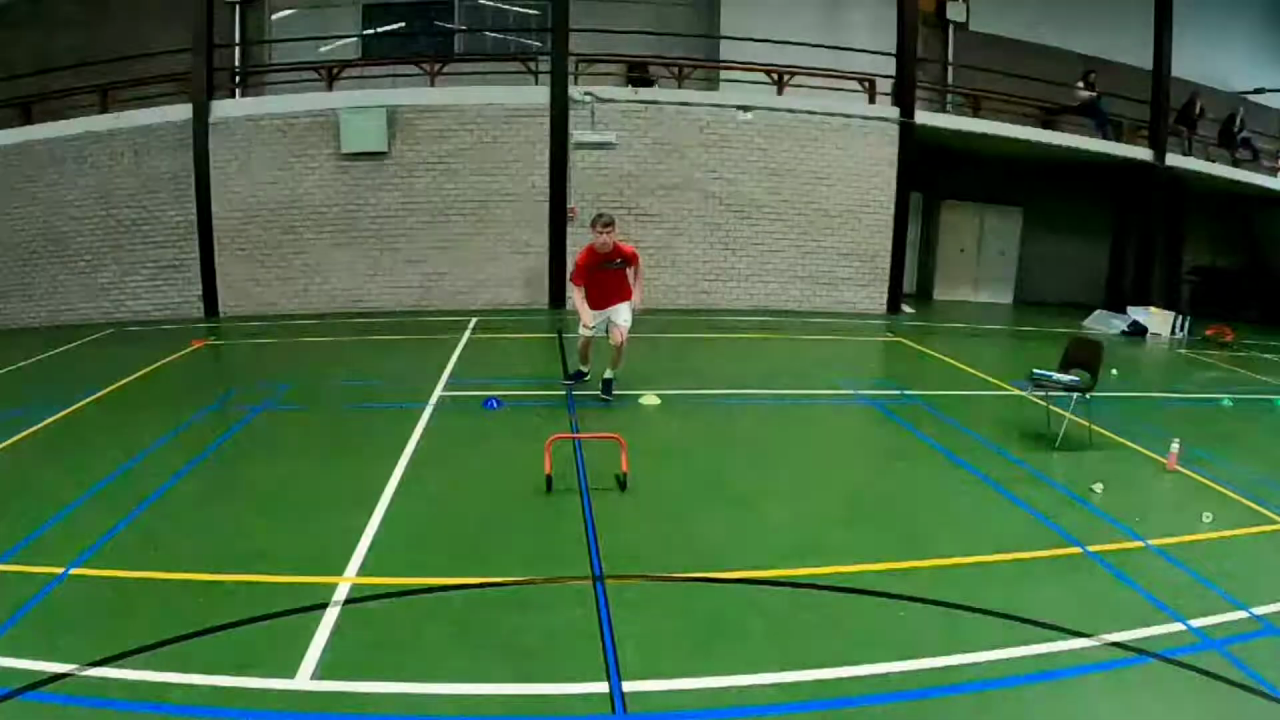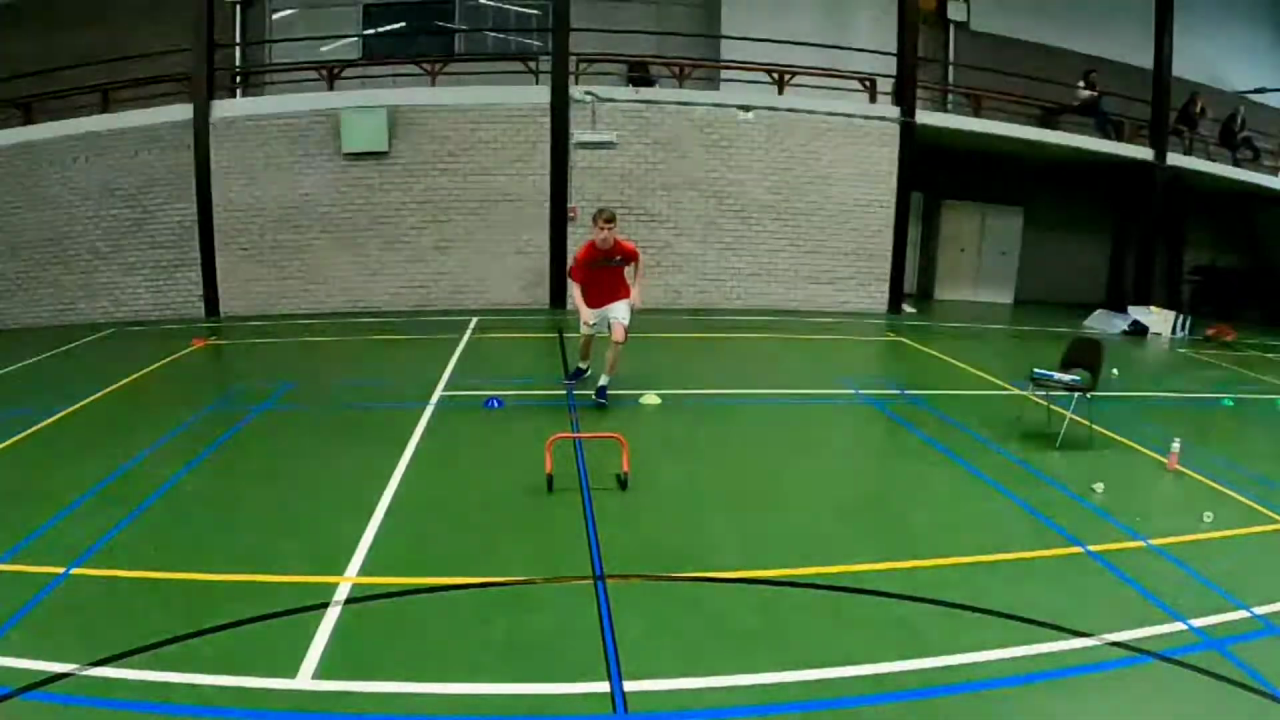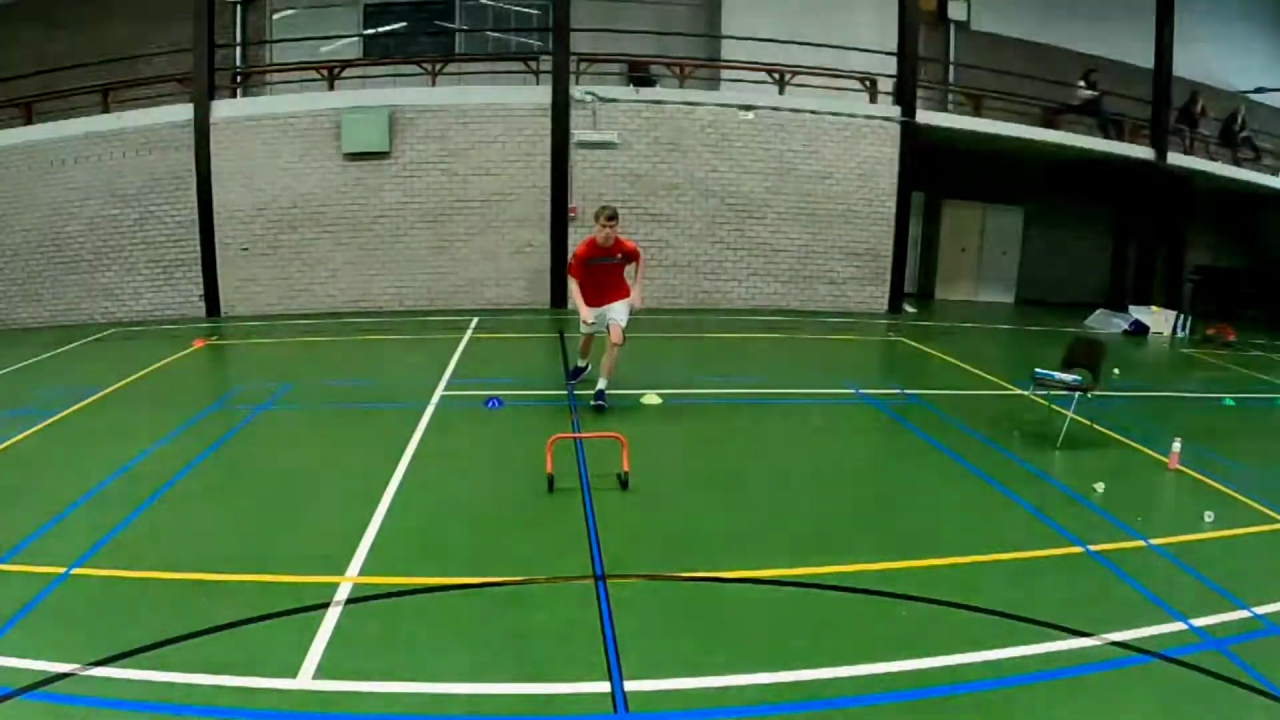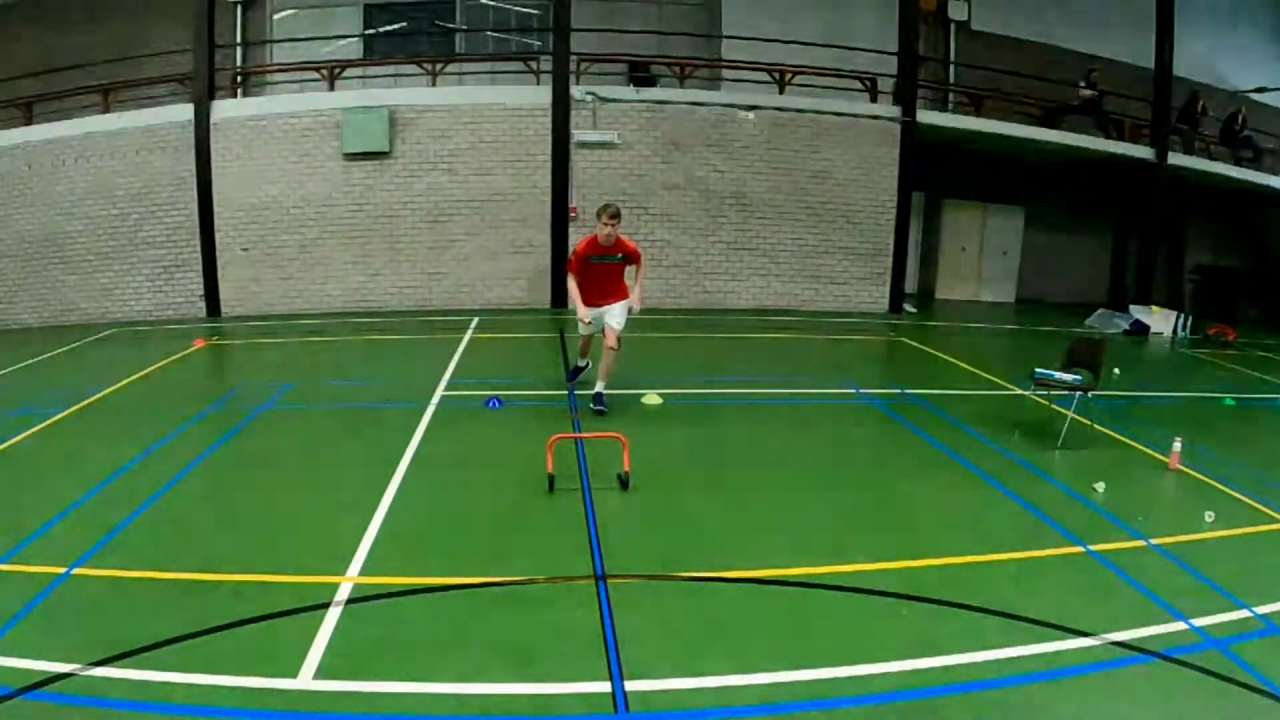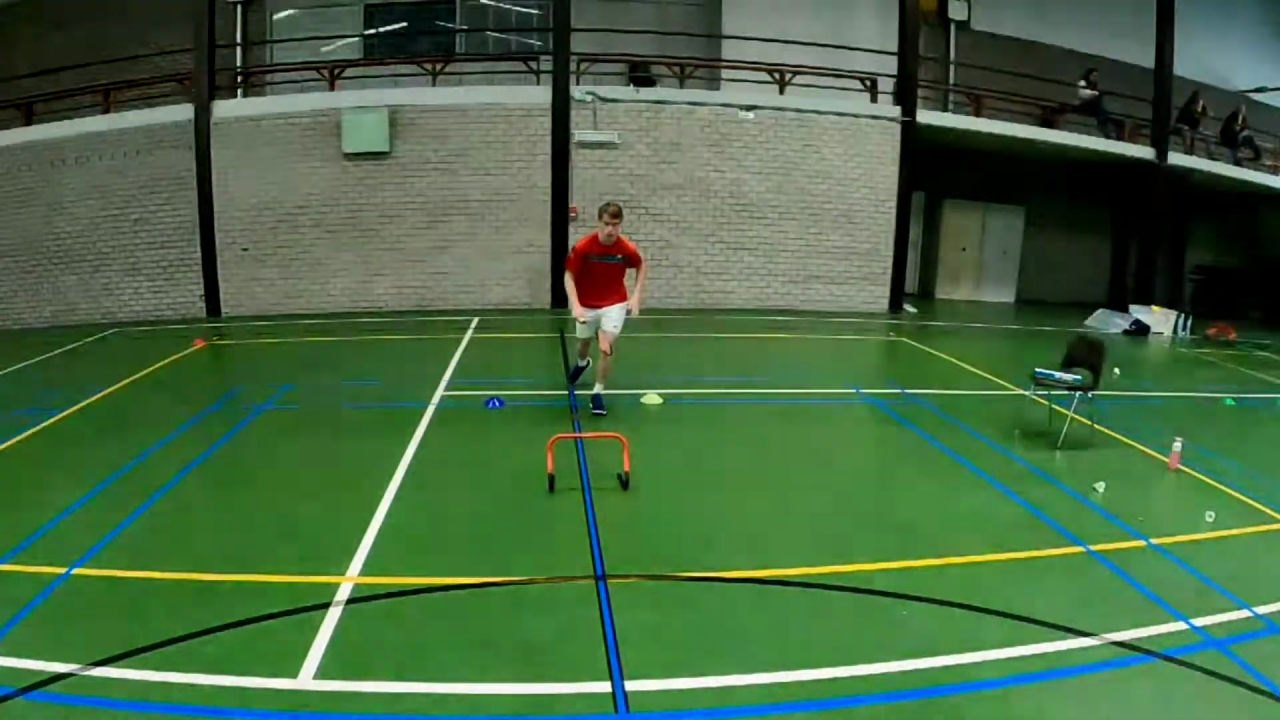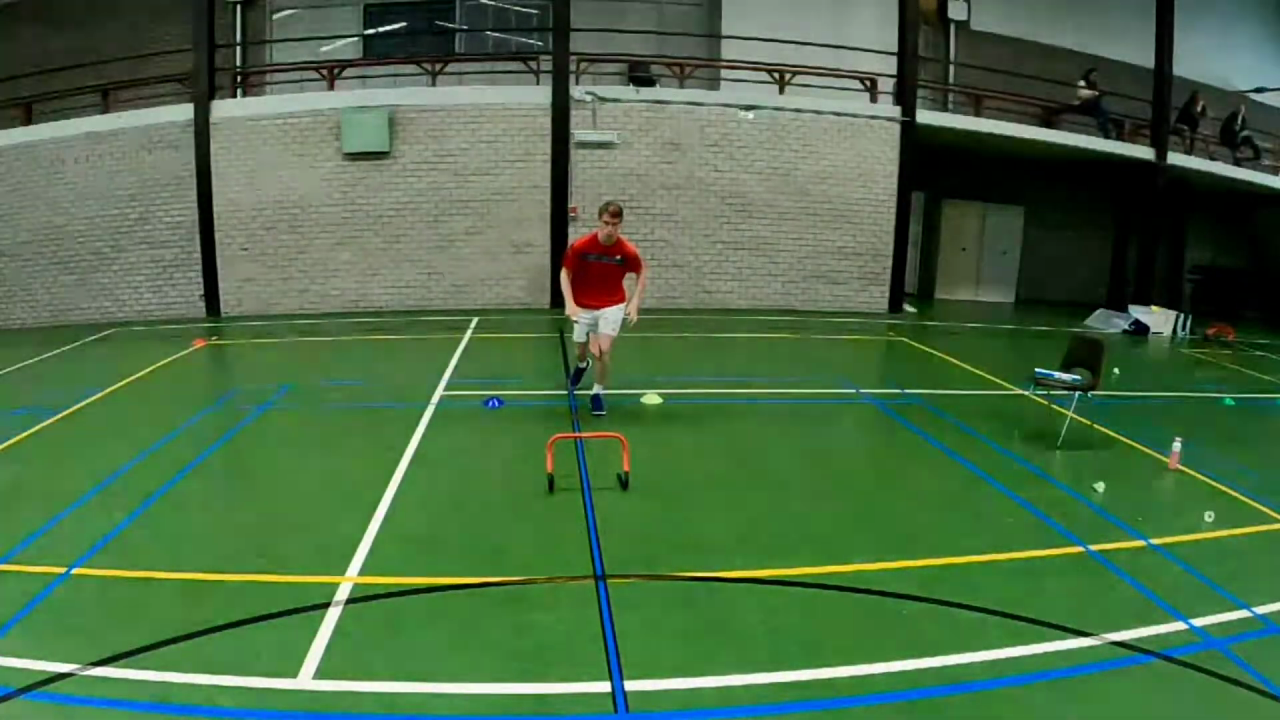
dt=0.4s
person 1, frame 1
left shoulder: (626, 252)
right shoulder: (584, 258)
left elbow: (637, 266)
right elbow: (577, 291)
left wrist: (637, 291)
right wrist: (583, 315)
left hip: (621, 302)
right hip: (594, 306)
left knee: (619, 341)
right knee: (584, 342)
left ankle: (609, 377)
right ankle: (584, 370)
person 1, frame 2
left shoulder: (626, 249)
right shoulder: (583, 255)
left elbow: (638, 262)
right elbow: (576, 286)
left wrist: (636, 290)
right wrist: (583, 311)
left hip: (619, 300)
right hip: (592, 303)
left knee: (618, 339)
right knee: (586, 339)
left ankle: (603, 385)
right ankle: (583, 367)
person 1, frame 3
left shoulder: (627, 248)
right shoulder: (583, 251)
left elbow: (640, 261)
right elbow: (574, 282)
left wrist: (637, 290)
right wrist: (582, 309)
left hip: (618, 300)
right hip: (591, 303)
left knee: (615, 341)
right knee: (587, 337)
left ankle: (601, 389)
right ankle: (582, 365)
person 1, frame 4
left shoulder: (628, 248)
right shoulder: (583, 249)
left elbow: (640, 264)
right elbow: (572, 279)
left wrist: (636, 292)
right wrist: (579, 307)
left hip: (616, 302)
right hip: (589, 303)
left knee: (611, 345)
right knee: (586, 339)
left ankle: (599, 392)
right ankle: (582, 364)
person 1, frame 5
left shoulder: (628, 249)
right shoulder: (582, 247)
left elbow: (641, 267)
right elbow: (569, 276)
left wrist: (636, 296)
right wrist: (575, 305)
left hip: (615, 305)
right hip: (586, 305)
left knee: (606, 348)
right knee: (584, 344)
left ankle: (597, 393)
right ankle: (582, 363)
person 1, frame 6
left shoulder: (627, 251)
right shoulder: (581, 246)
left elbow: (642, 272)
right elbow: (565, 272)
left wrist: (635, 301)
right wrist: (569, 303)
left hip: (612, 306)
right hip: (583, 307)
left knee: (604, 350)
right knee: (581, 350)
left ankle: (597, 393)
right ankle: (582, 365)
